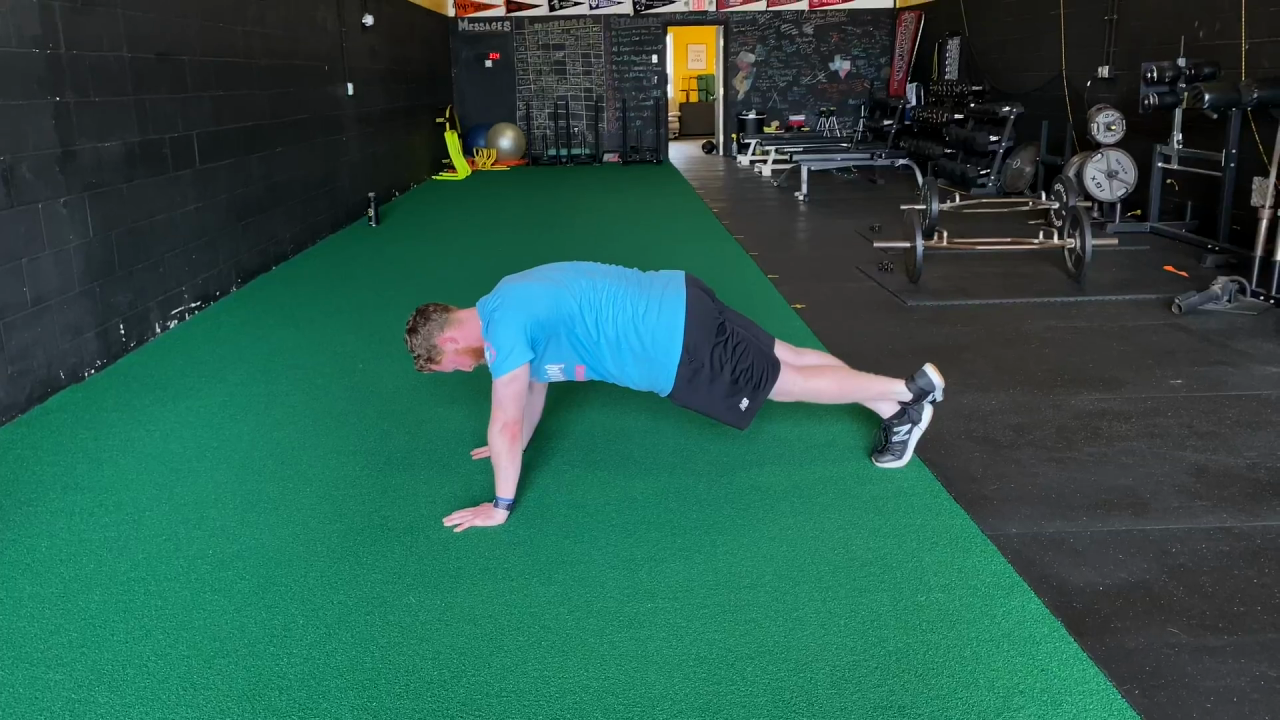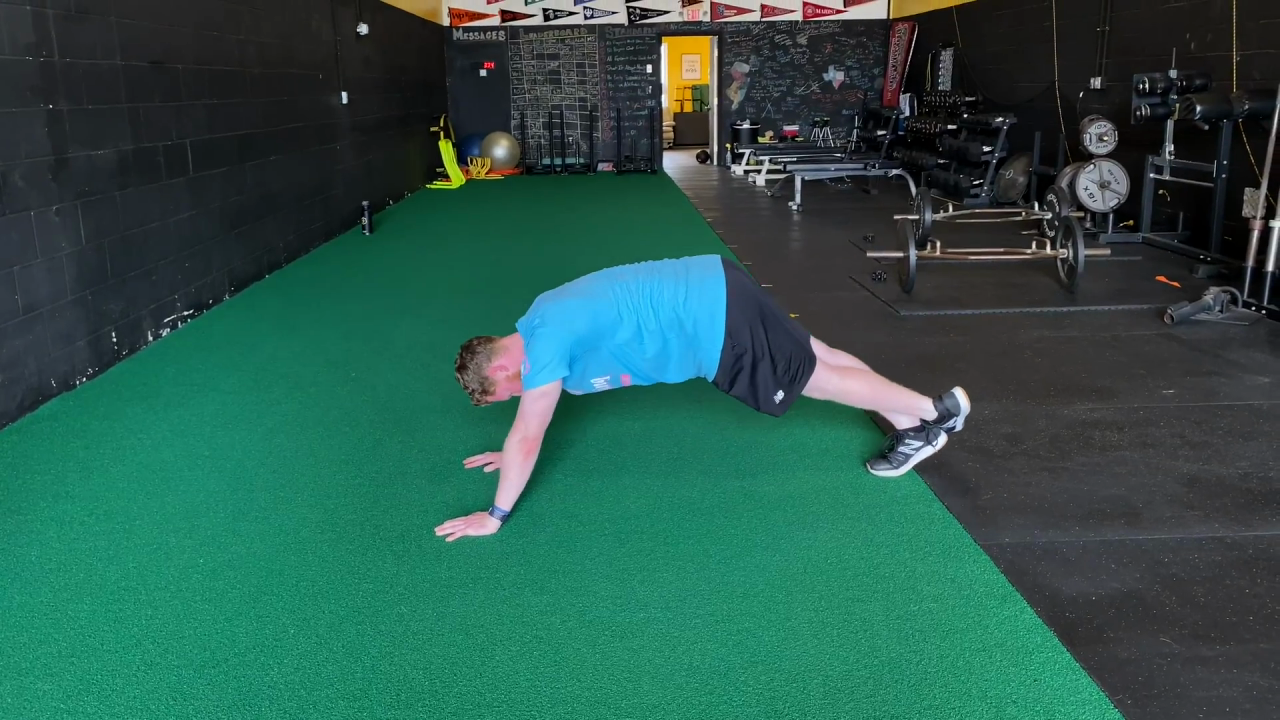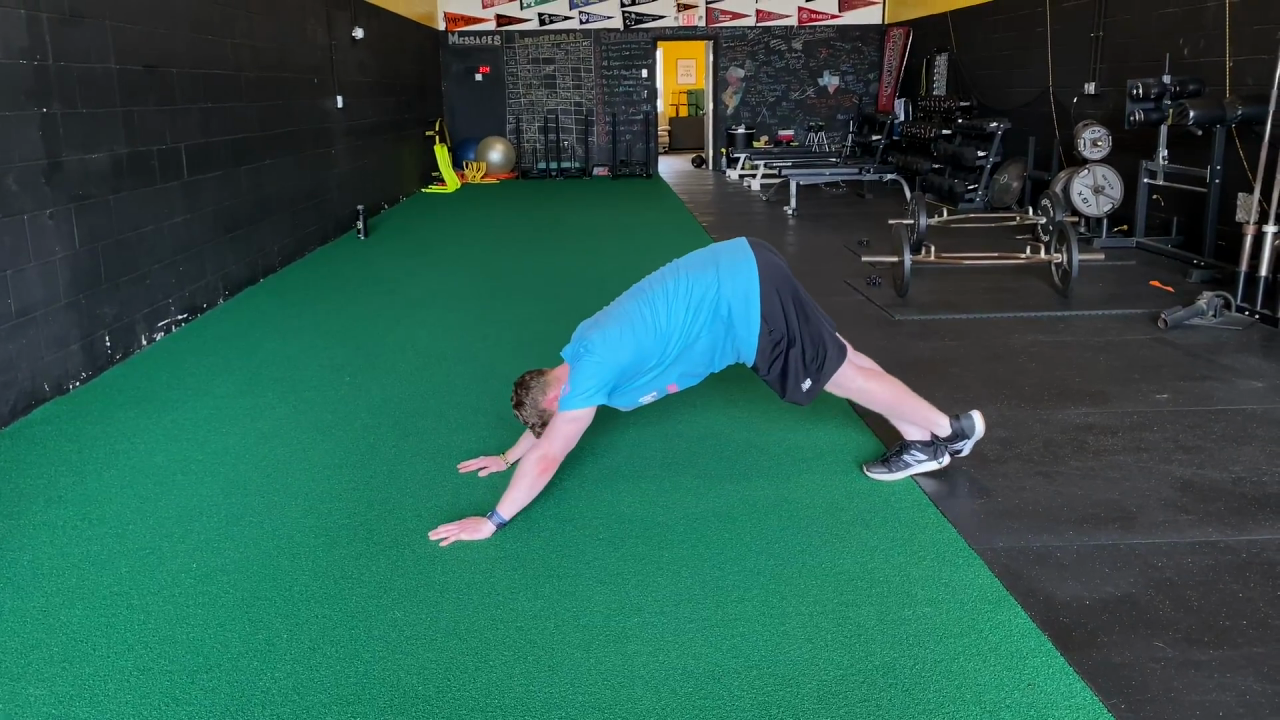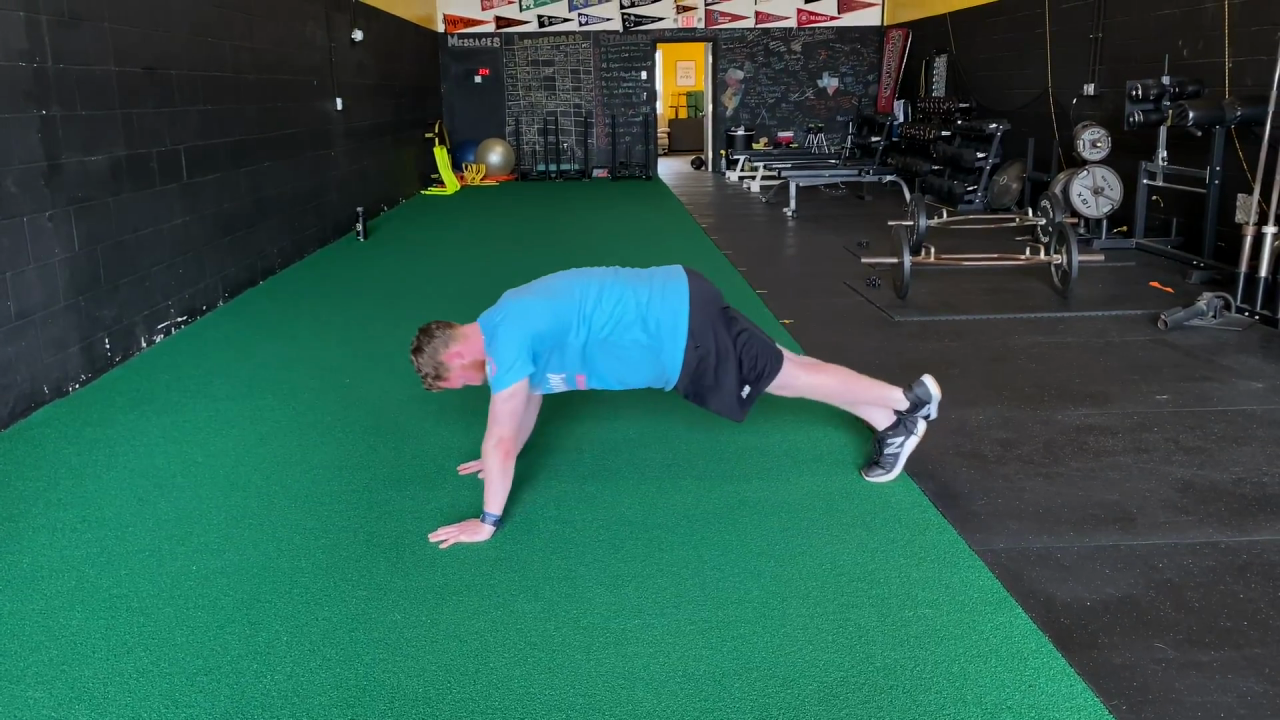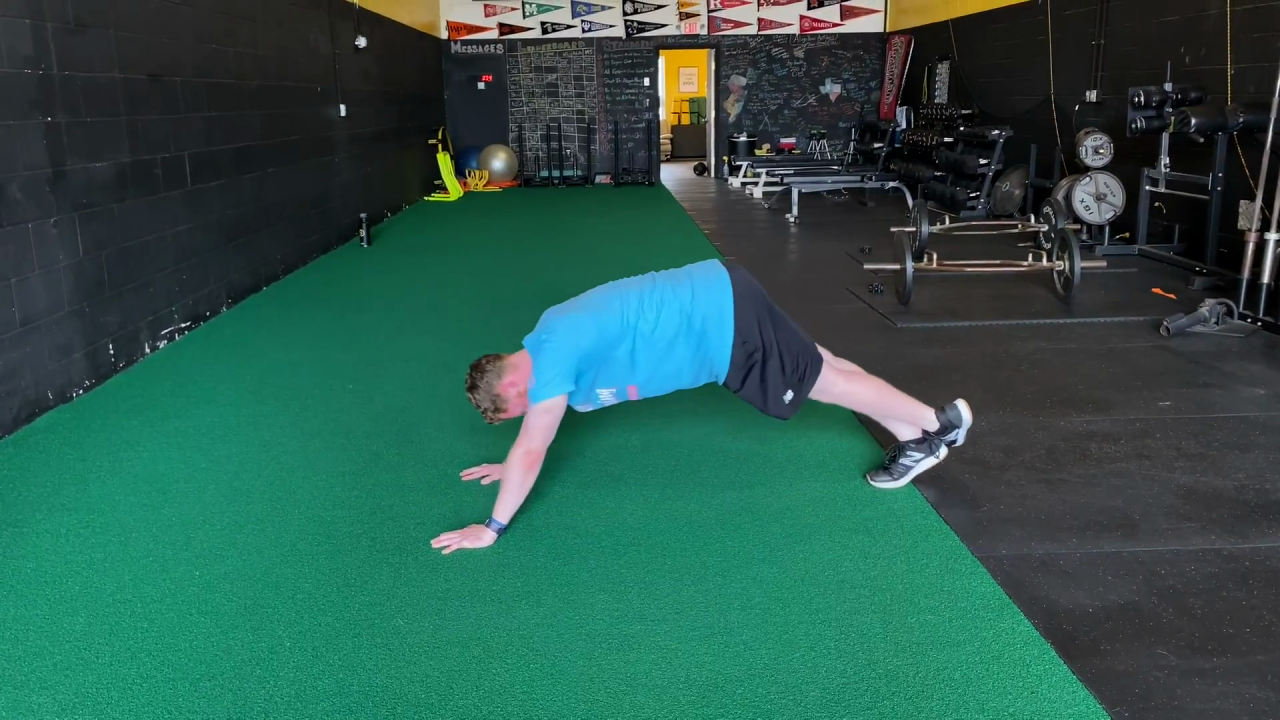
dt=1s
person 1, frame 1
left shoulder: (502, 326)
right shoulder: (509, 304)
left elbow: (505, 422)
right elbow: (535, 381)
left wrist: (501, 504)
right wrist: (514, 447)
left hip: (677, 348)
right hip: (676, 308)
left knee: (788, 383)
right knee: (784, 358)
left ankle: (909, 391)
right ankle: (896, 412)
person 1, frame 2
left shoulder: (544, 343)
right shoulder: (542, 324)
left elbow: (528, 435)
left wrist: (495, 515)
right wrist: (511, 453)
left hip: (714, 324)
right hip: (711, 292)
left knee: (819, 378)
right knee: (816, 356)
left ankle: (935, 411)
right ankle: (912, 425)
person 1, frame 3
left shoulder: (592, 369)
right shoulder: (583, 351)
left elbow: (549, 454)
right elbow: (547, 413)
left wrist: (493, 520)
right wrist: (508, 456)
left hip: (747, 300)
right hip: (743, 273)
left knee: (838, 373)
right knee: (837, 357)
left ankle: (946, 431)
right ankle: (921, 436)
person 1, frame 4
left shoulder: (504, 339)
right shoulder: (509, 322)
left elbow: (501, 438)
right elbow: (528, 399)
left wrist: (487, 521)
right wrist: (498, 461)
left hip: (677, 328)
right hip: (674, 304)
left knee: (782, 377)
right knee: (779, 369)
left ankle: (907, 404)
right ankle: (893, 421)
person 1, frame 5
left shoulder: (552, 358)
right shoulder: (551, 342)
left elbow: (531, 451)
left wrist: (492, 527)
right wrist: (508, 466)
left hip: (721, 324)
right hip: (716, 298)
left knee: (821, 380)
right knee: (815, 365)
left ankle: (937, 424)
right ankle: (915, 436)
